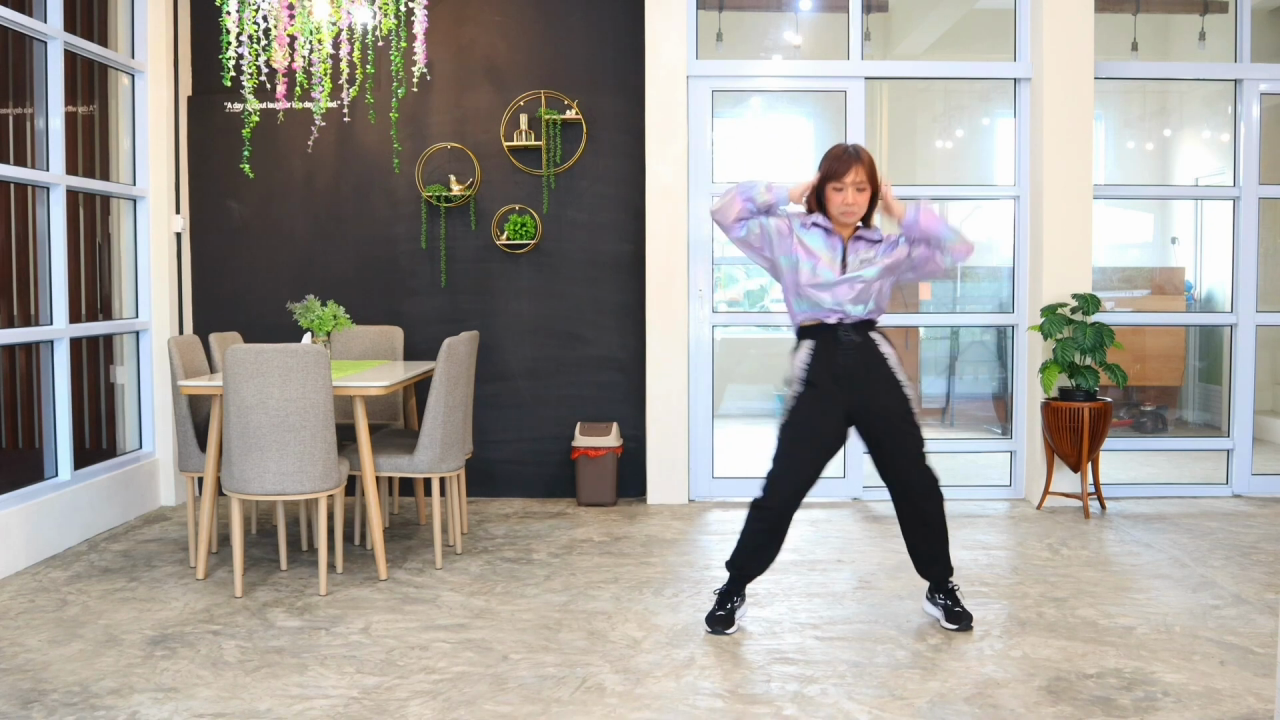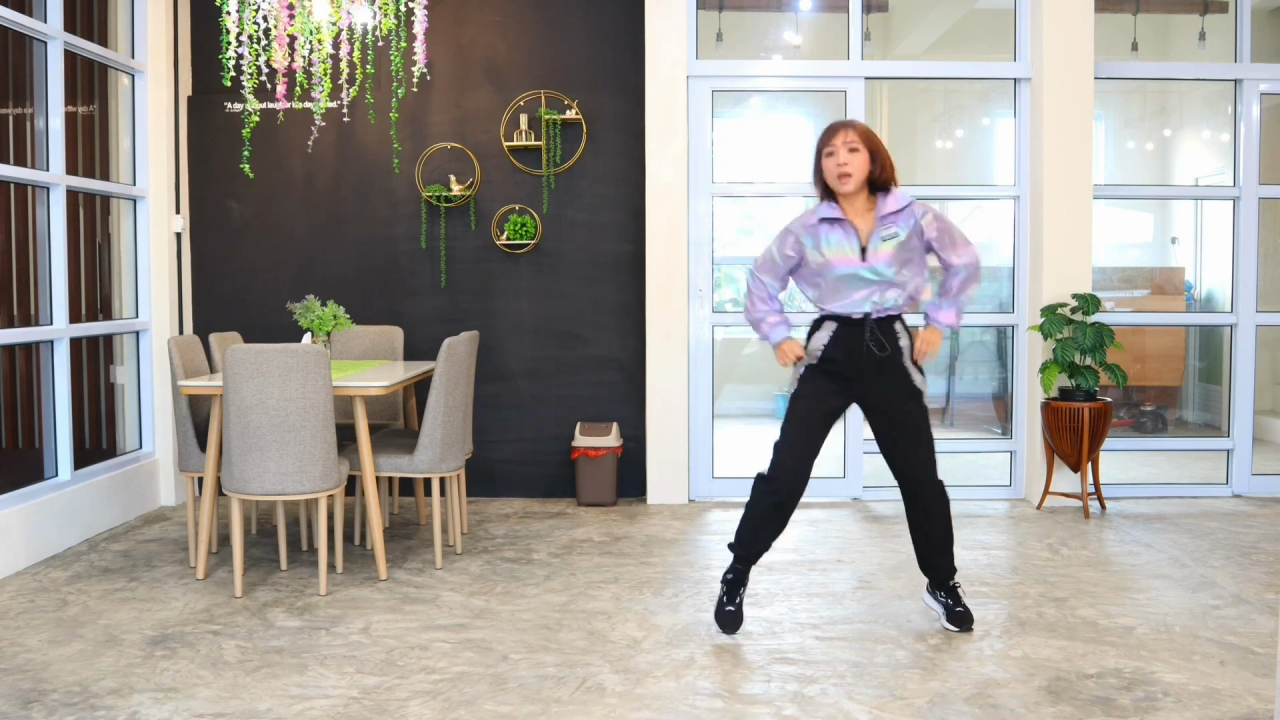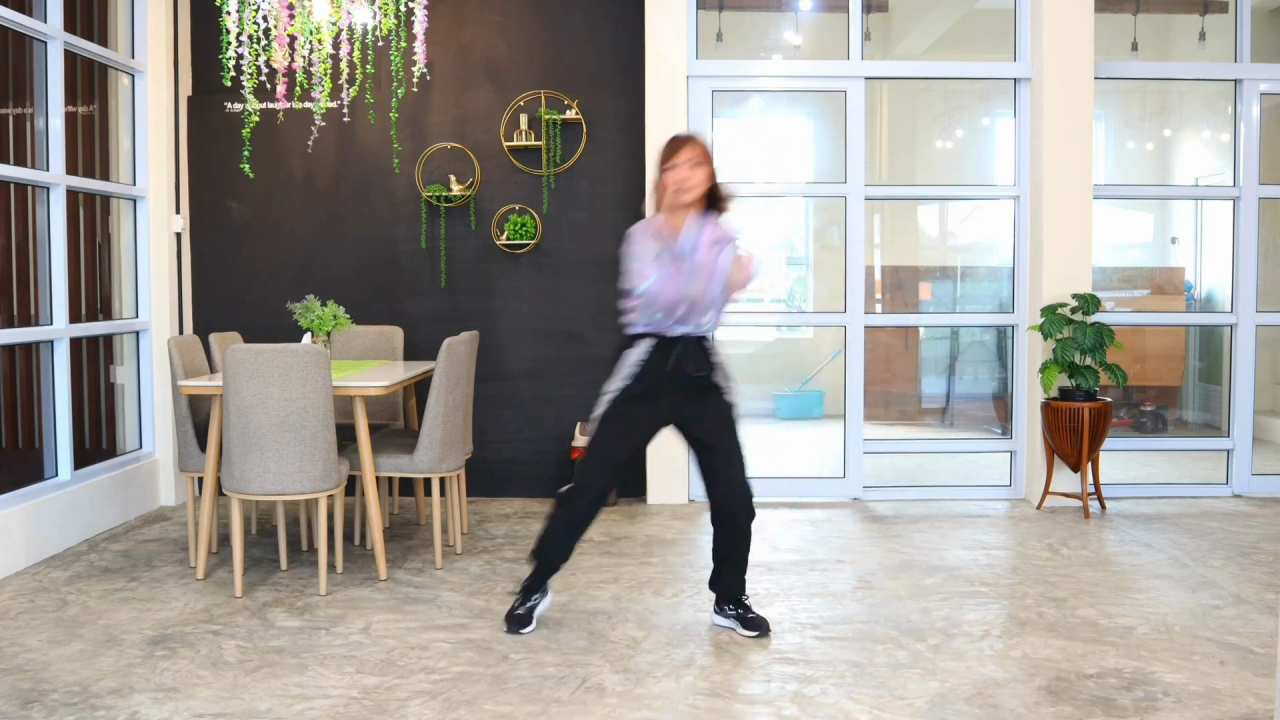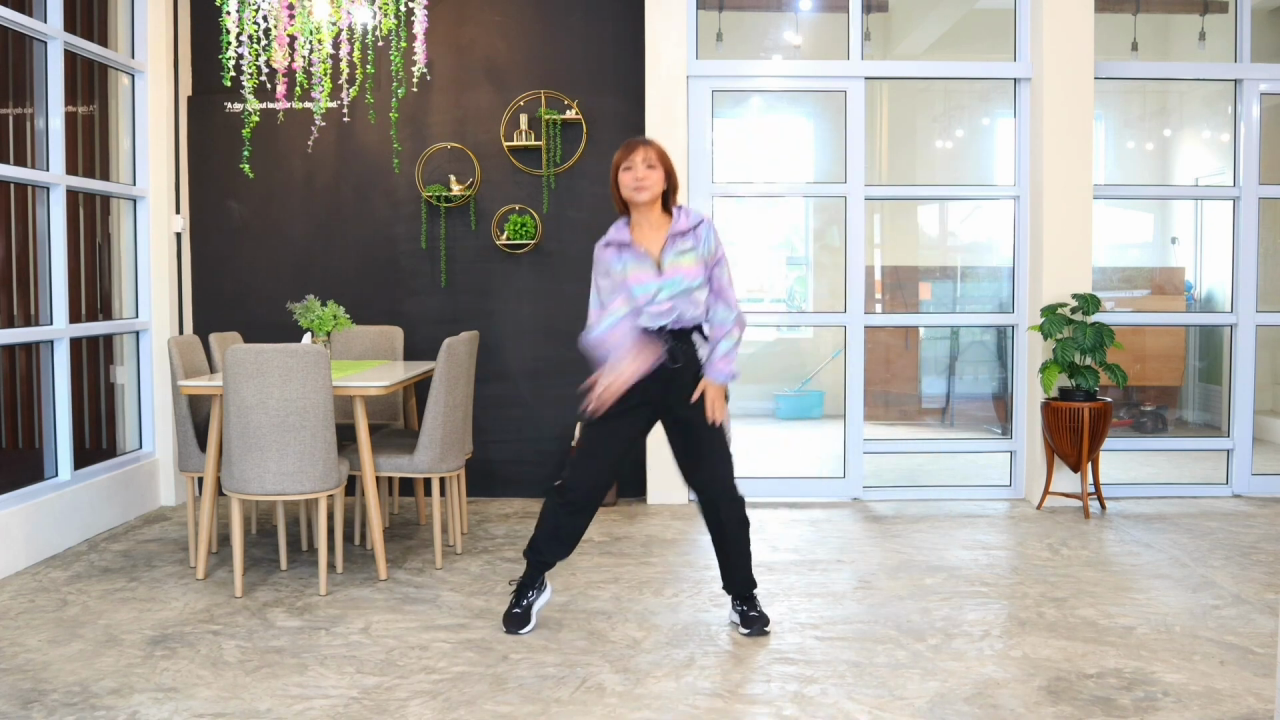
dt=0.7s
person 1, frame 1
left shoulder: (887, 246)
right shoulder: (791, 235)
left elbow: (955, 251)
right elbow: (729, 214)
left wrist: (906, 216)
right wrist: (783, 197)
left hip: (872, 364)
right hip: (818, 366)
left knee: (916, 484)
right knee: (782, 490)
left ankle: (941, 589)
right ankle: (734, 589)
person 1, frame 2
left shoulder: (909, 214)
right shoulder: (807, 227)
left elbow: (964, 259)
right elbow: (761, 282)
left wrist: (938, 322)
right wrist: (779, 336)
left hip: (889, 352)
right hip: (830, 354)
left knee: (921, 479)
right knee: (785, 473)
left ankle: (942, 585)
right ankle: (736, 578)
person 1, frame 3
left shoulder: (721, 237)
right shoulder: (646, 236)
left elbow: (730, 277)
right elbow: (666, 296)
left wrist: (708, 250)
right wrist: (722, 272)
left hip: (697, 370)
right hip: (644, 367)
left knee: (733, 495)
right knee: (591, 485)
left ankle: (730, 599)
right ankle: (536, 586)
person 1, frame 4
left shoulder: (700, 232)
right shoulder: (609, 248)
left elbow: (725, 308)
right elbow: (603, 322)
left wrist: (719, 373)
right wrist: (623, 357)
left hip: (687, 365)
right hip: (626, 371)
left knee: (718, 488)
right knee: (582, 482)
left ankle: (743, 596)
right ankle: (532, 581)
